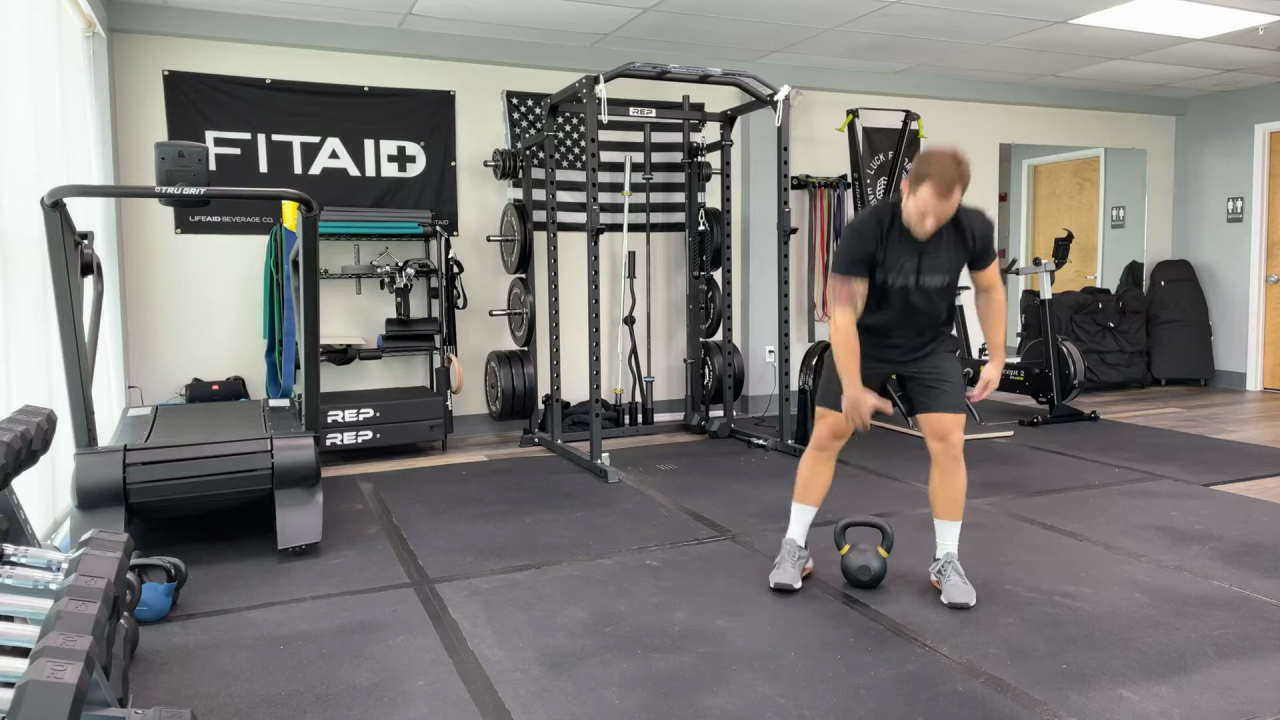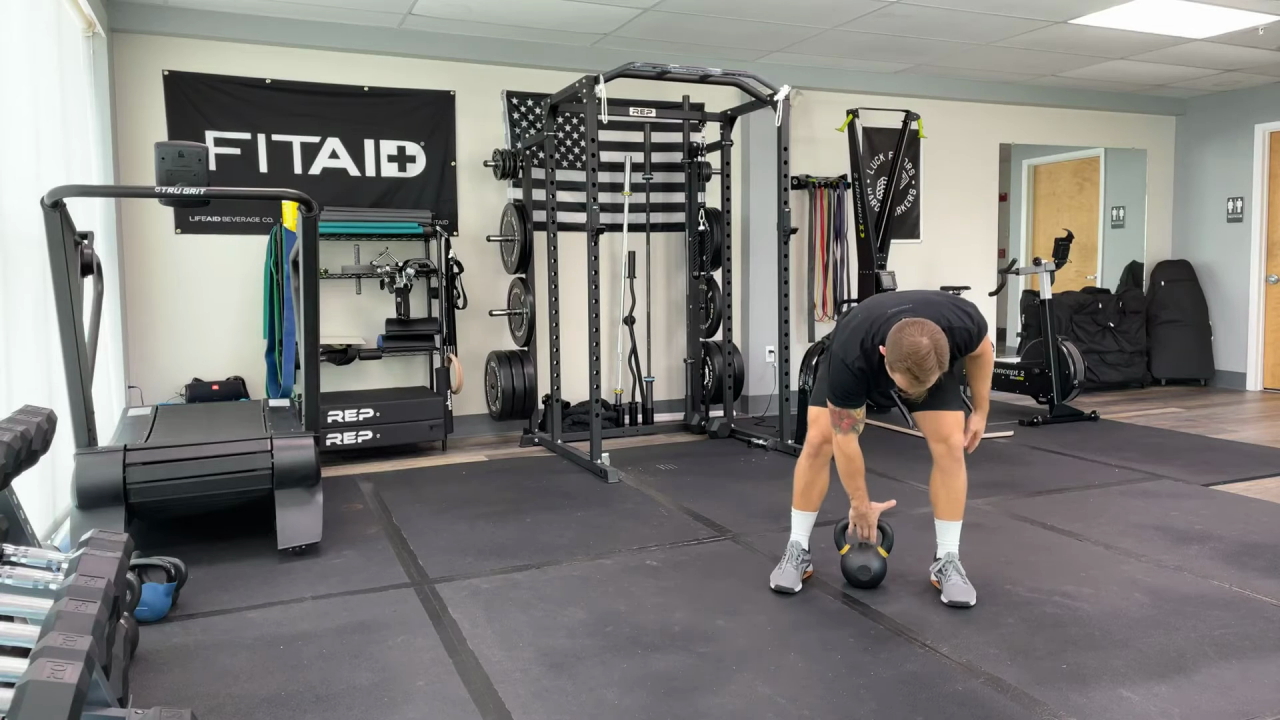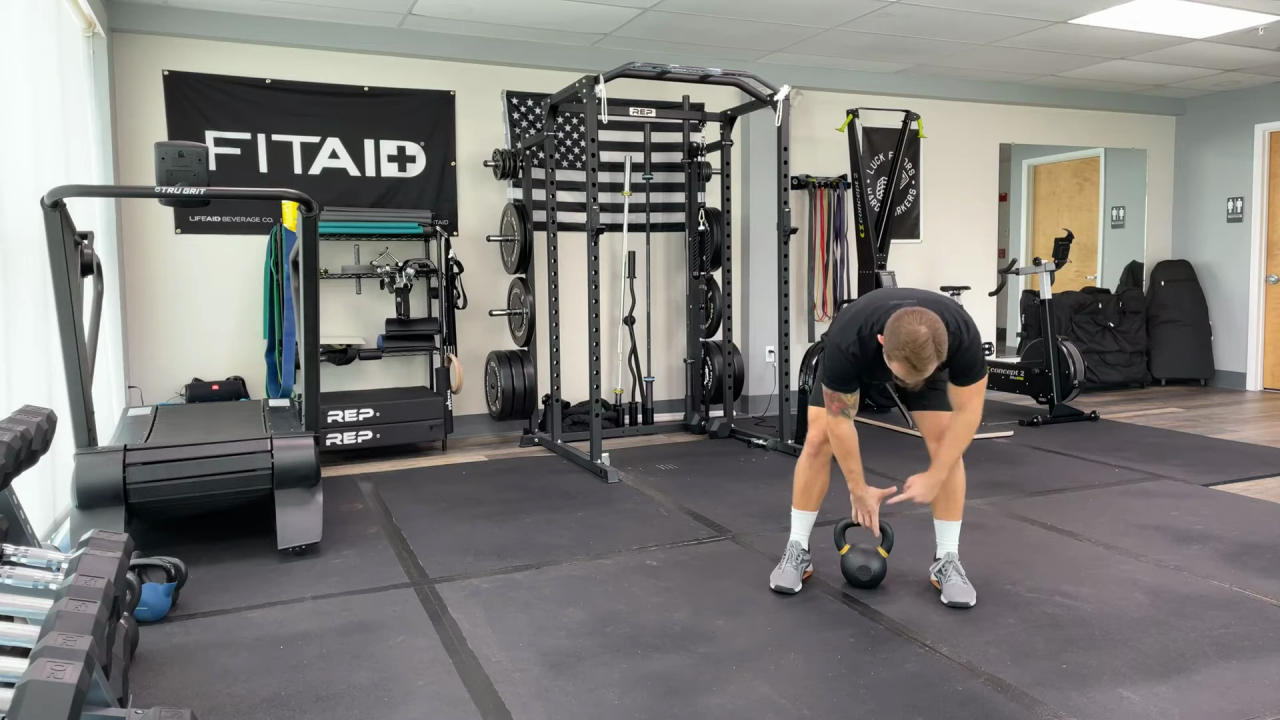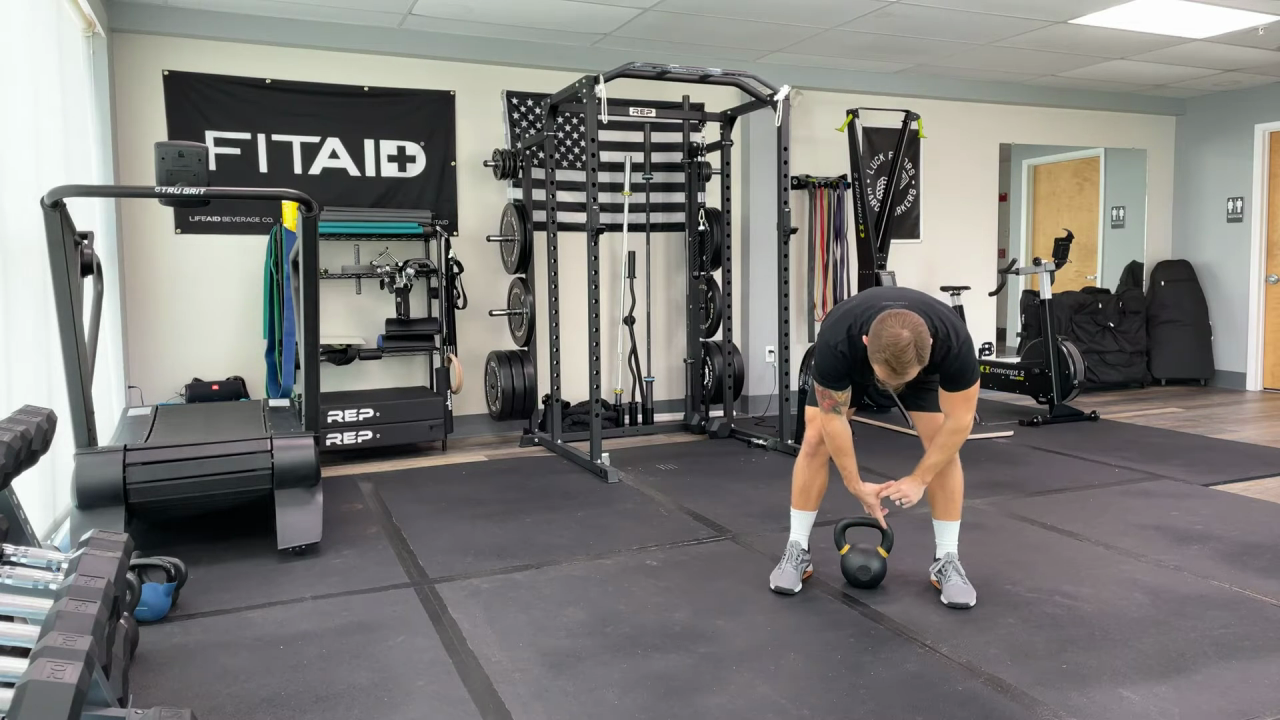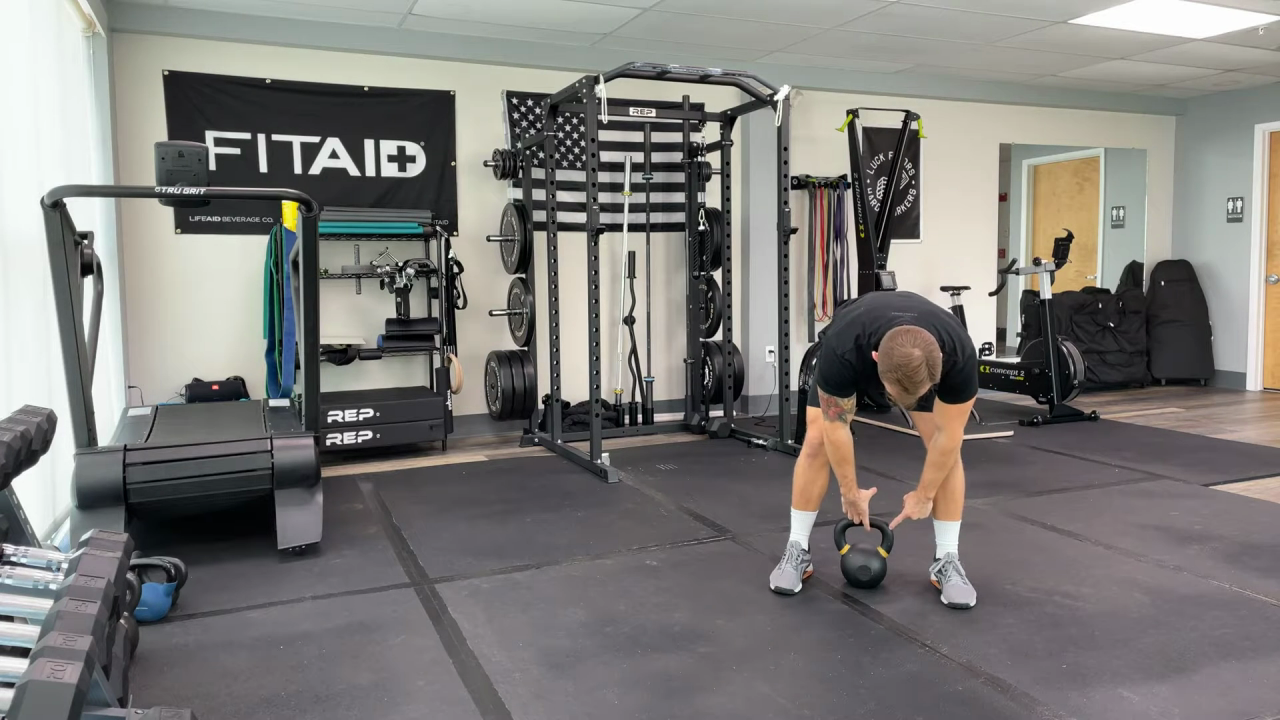
dt=0.7s
person 1, frame 1
left shoulder: (975, 229)
right shoulder: (866, 229)
left elbow: (990, 291)
right elbow: (842, 311)
left wrist: (996, 359)
right wrist: (852, 387)
left hip: (931, 349)
right hip: (865, 341)
left knee: (948, 445)
right knee: (827, 435)
left ankle: (946, 560)
right ankle: (795, 546)
person 1, frame 2
left shoulder: (962, 323)
right shoulder: (850, 357)
left elbow: (980, 352)
right elbow: (846, 439)
left wrist: (980, 411)
right wrist: (860, 505)
left hip: (930, 360)
right hip: (854, 351)
left knee: (950, 444)
right knee: (818, 440)
left ankle: (947, 561)
right ankle: (797, 550)
person 1, frame 3
left shoulder: (962, 336)
right shoulder: (846, 343)
left elbow: (967, 412)
right elbow: (840, 421)
left wrist: (934, 477)
right wrist: (859, 490)
left hip: (929, 359)
right hip: (857, 360)
left knee: (945, 442)
right knee: (818, 439)
left ankle: (947, 560)
right ankle: (797, 550)
person 1, frame 4
left shoulder: (953, 342)
right shoulder: (836, 341)
left elbow: (959, 419)
right elbow: (832, 418)
left wrist: (919, 479)
right wrist: (855, 485)
left hip: (921, 362)
right hip: (851, 361)
left knee: (942, 445)
right knee: (815, 440)
left ankle: (947, 560)
right ankle: (797, 550)
person 1, frame 5
left shoulder: (958, 355)
right shoulder: (842, 349)
left elbow: (947, 435)
right elbow: (835, 427)
left wrist: (924, 495)
right wrist: (850, 492)
left hip: (925, 361)
right hip: (853, 350)
left knee: (946, 448)
right knee: (816, 441)
left ankle: (947, 560)
right ankle: (797, 550)
